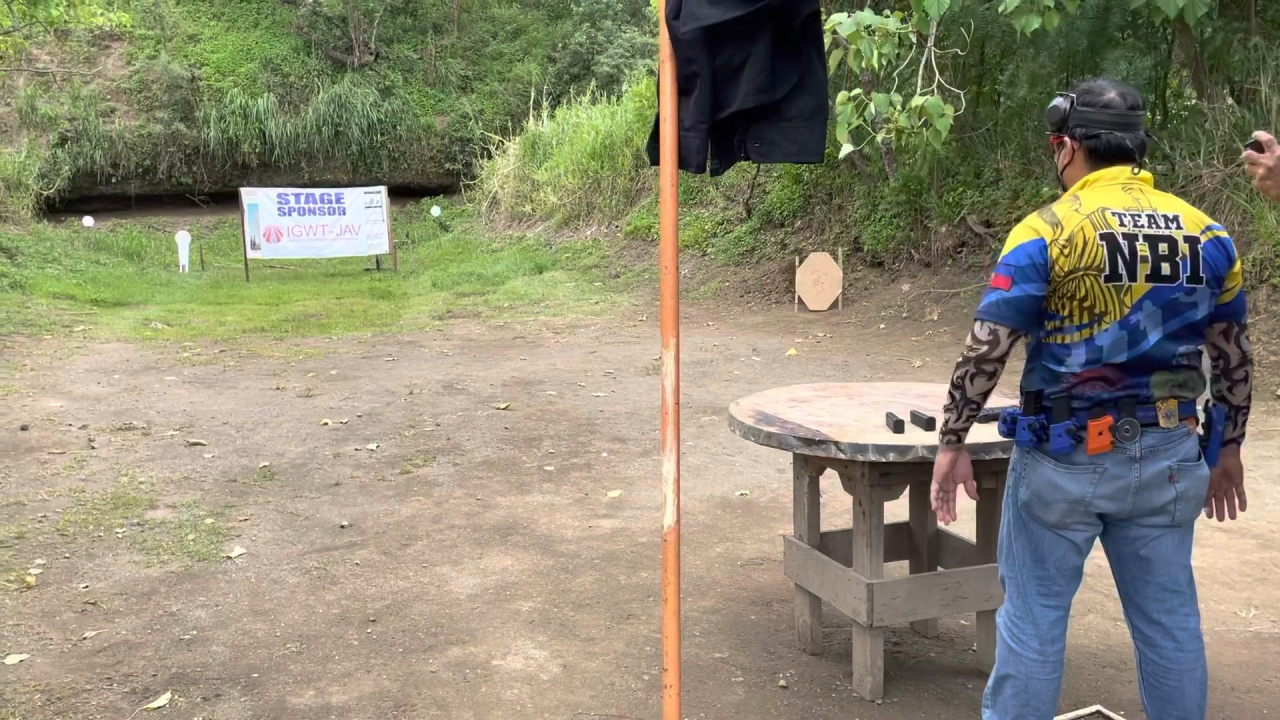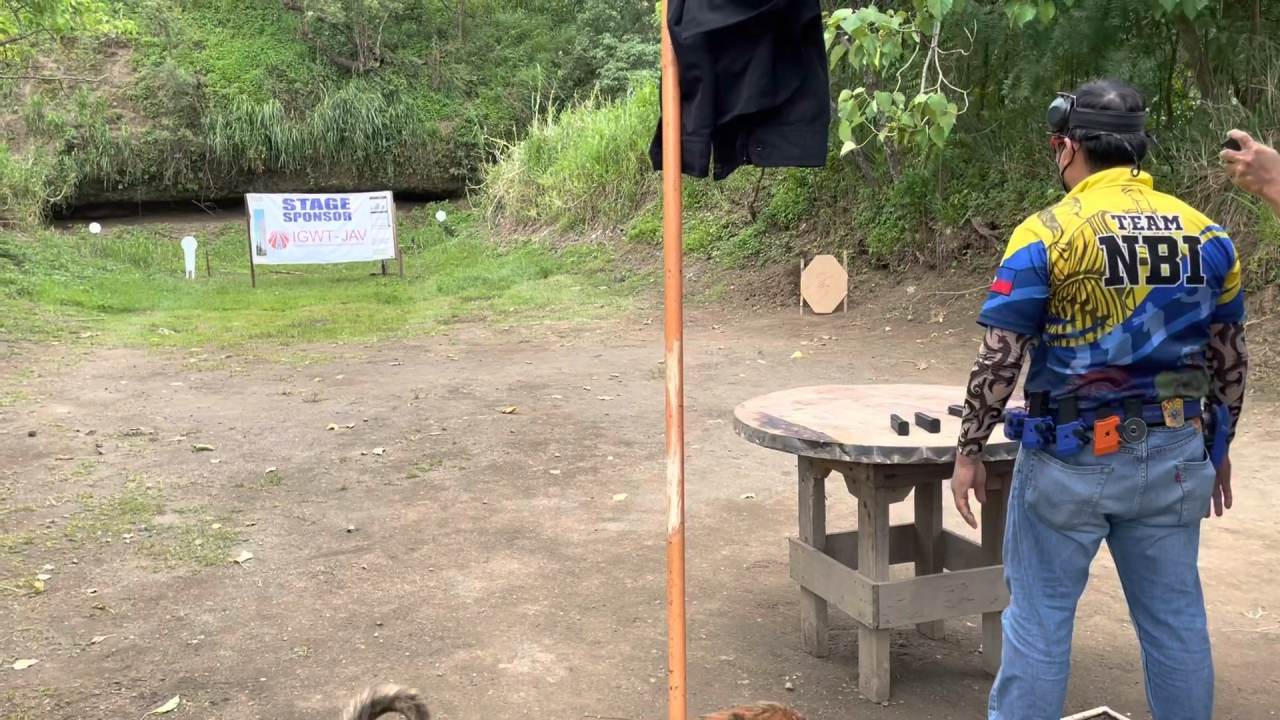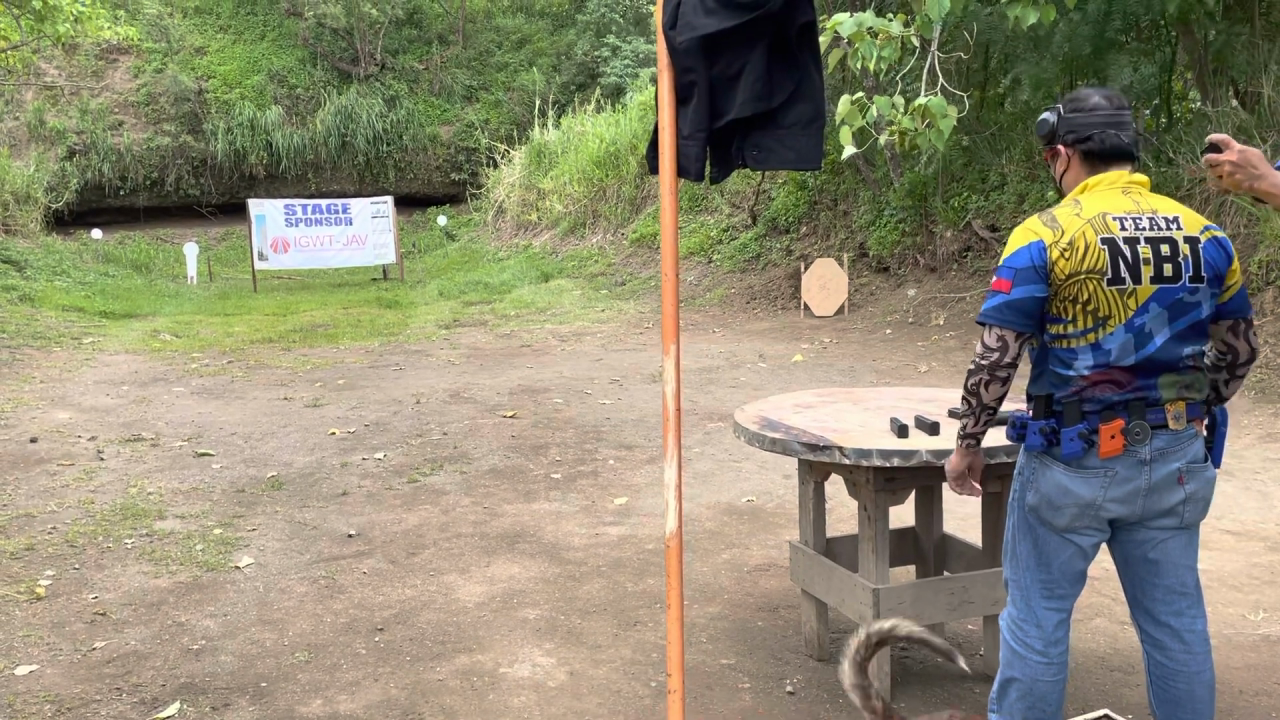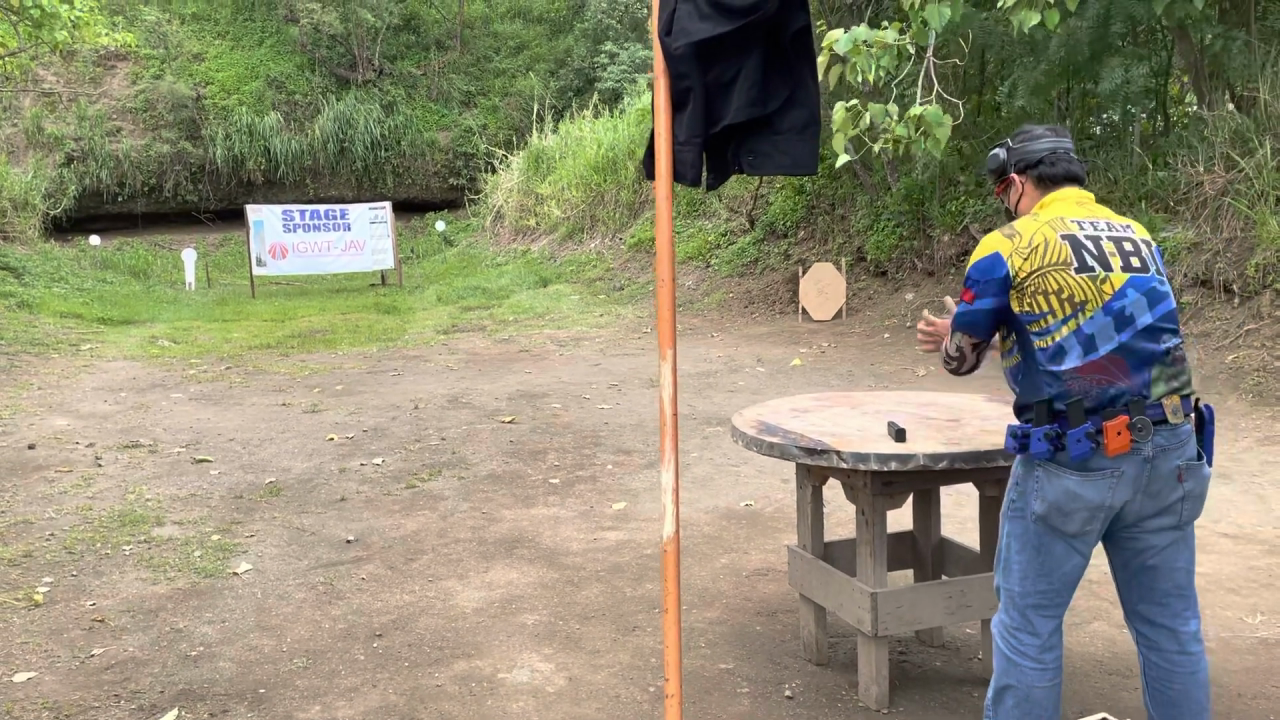
dt=1s
person 1, frame 1
left shoulder: (1048, 230)
right shoulder: (1207, 232)
left elbow: (985, 349)
right elbow: (1233, 356)
left wrist: (951, 441)
right wrist: (1227, 448)
left hip: (1065, 457)
right hip: (1166, 455)
left knee: (1034, 615)
right knee: (1169, 616)
person 1, frame 2
left shoulder: (1046, 234)
right shoulder: (1206, 234)
left elbow: (999, 360)
right elbow: (1229, 360)
left wrist: (968, 449)
right wrist: (1217, 447)
left hip: (1071, 458)
right hip: (1172, 456)
left knee: (1040, 614)
right knee: (1174, 615)
person 1, frame 3
left shoulder: (1044, 236)
right shoulder: (1204, 235)
left elbow: (995, 357)
right elbow: (1239, 349)
left wrist: (967, 443)
left hip: (1074, 460)
right hip: (1172, 457)
left knee: (1037, 614)
right knee: (1175, 618)
person 1, frame 4
left shoulder: (1007, 248)
right shoulder: (1139, 236)
left elbow: (962, 358)
left wrist: (950, 336)
left hip: (1073, 462)
right hip: (1167, 451)
left knee: (1029, 620)
right knee: (1169, 621)
